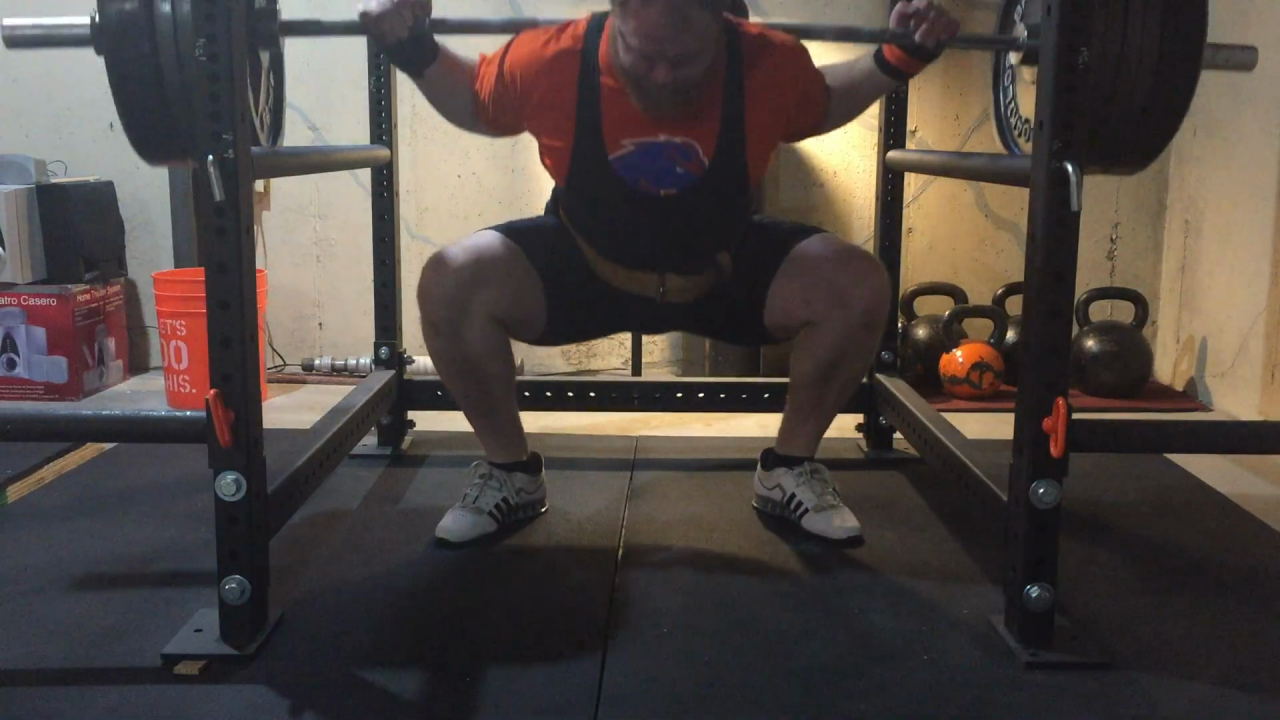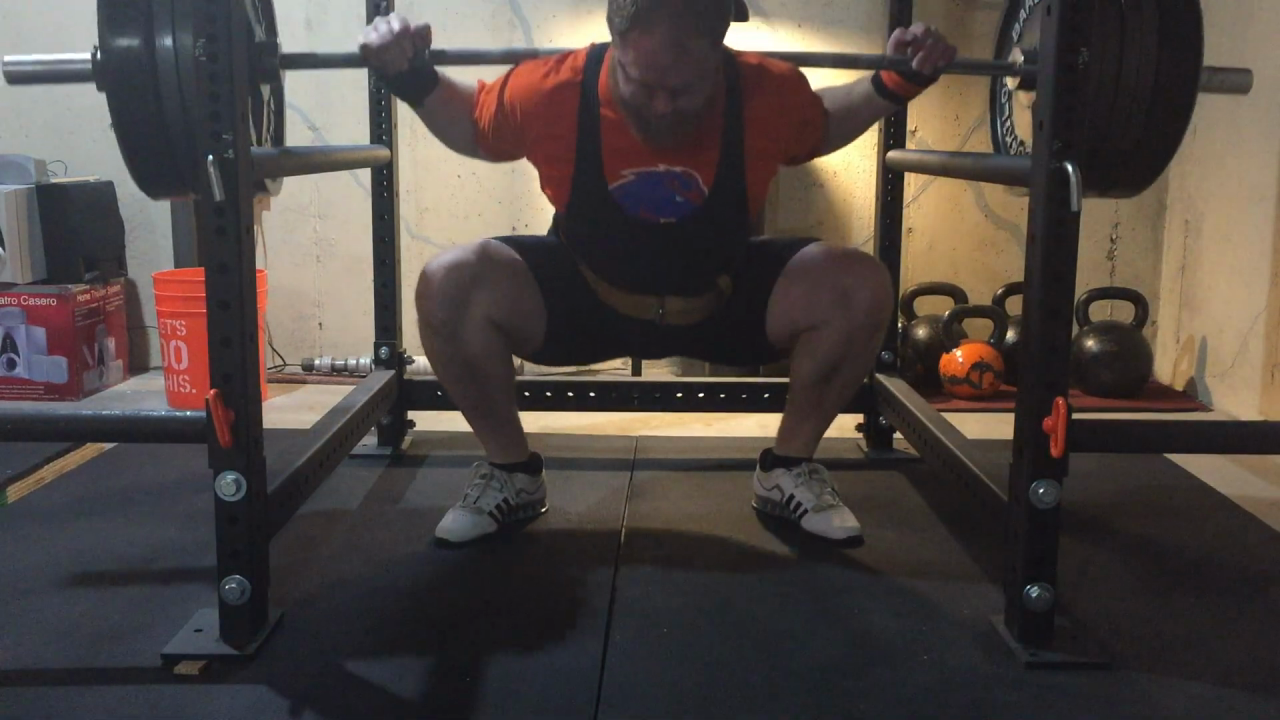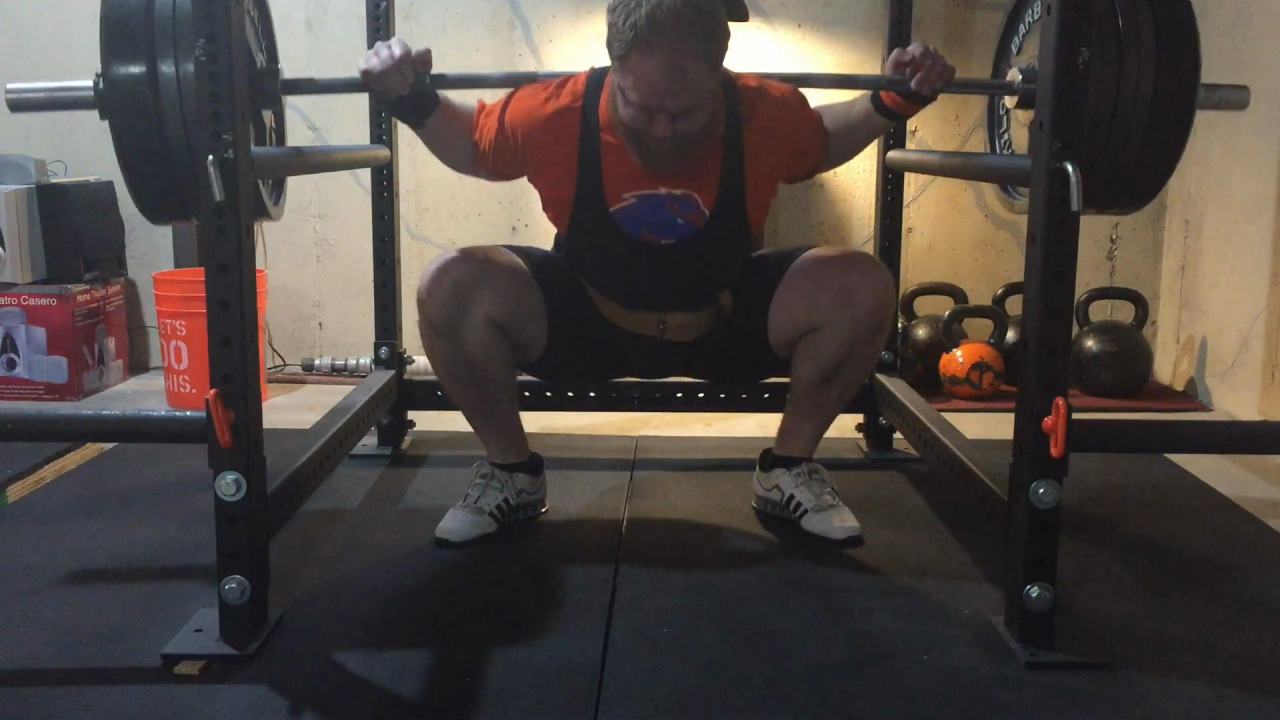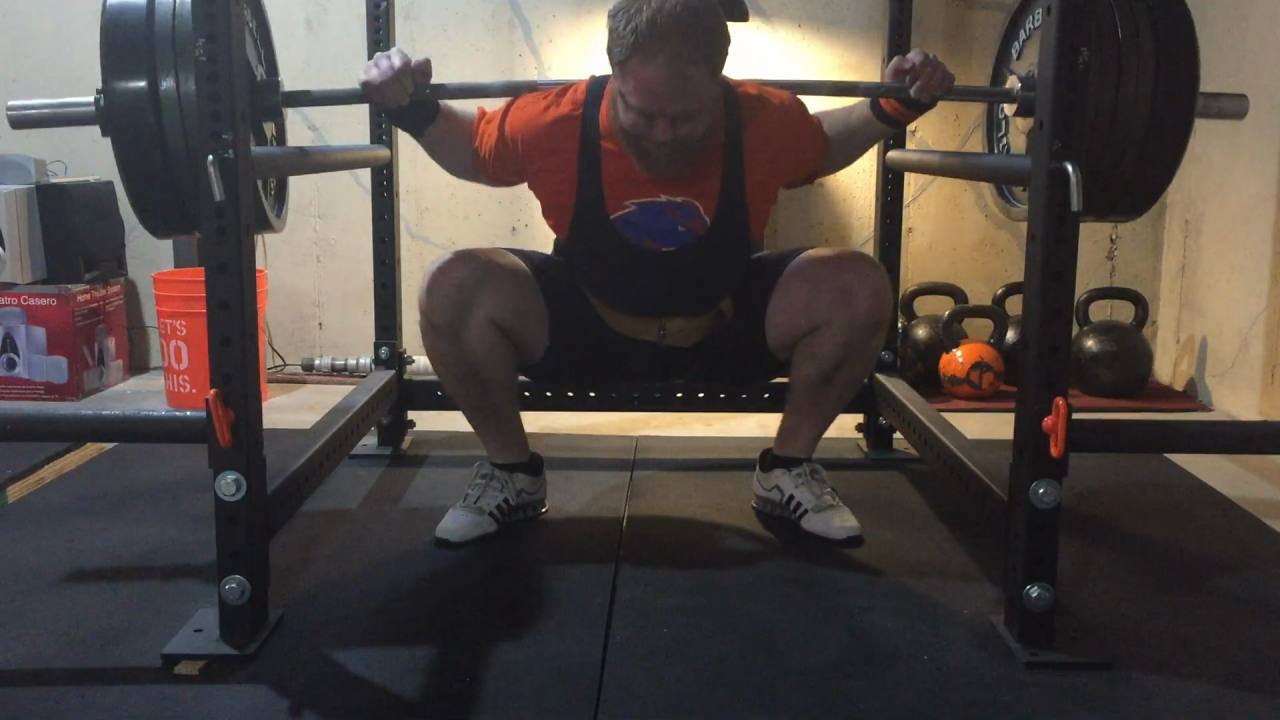
dt=0.2s
person 1, frame 1
left shoulder: (768, 65)
right shoulder: (551, 59)
left elbow: (820, 107)
right elbow: (477, 105)
left wrist: (897, 60)
right wrist: (413, 51)
left hip: (723, 267)
right hip: (582, 265)
left knee: (860, 289)
right knee: (450, 286)
left ankle: (789, 470)
right ankle: (510, 473)
person 1, frame 2
left shoulder: (767, 93)
right shoulder: (551, 91)
left elbow: (820, 129)
right elbow: (475, 128)
left wrist: (893, 85)
right wrist: (412, 79)
left hip: (724, 294)
right hip: (584, 292)
left knee: (862, 292)
right knee: (447, 289)
left ankle: (788, 471)
right ankle: (510, 474)
person 1, frame 3
left shoulder: (768, 115)
right shoulder: (551, 115)
left elbow: (821, 145)
right elbow: (474, 147)
left wrist: (893, 103)
right wrist: (412, 101)
left hip: (723, 316)
right hip: (587, 315)
left knee: (864, 292)
right knee: (449, 290)
left ankle: (787, 470)
right ankle: (513, 474)
person 1, frame 4
left shoulder: (767, 122)
right shoulder: (550, 122)
left elbow: (819, 149)
right elbow: (475, 153)
left wrist: (893, 110)
right wrist: (412, 112)
left hip: (724, 322)
right hip: (586, 319)
left knee: (861, 292)
right knee: (451, 291)
left ankle: (787, 470)
right ankle: (513, 474)
